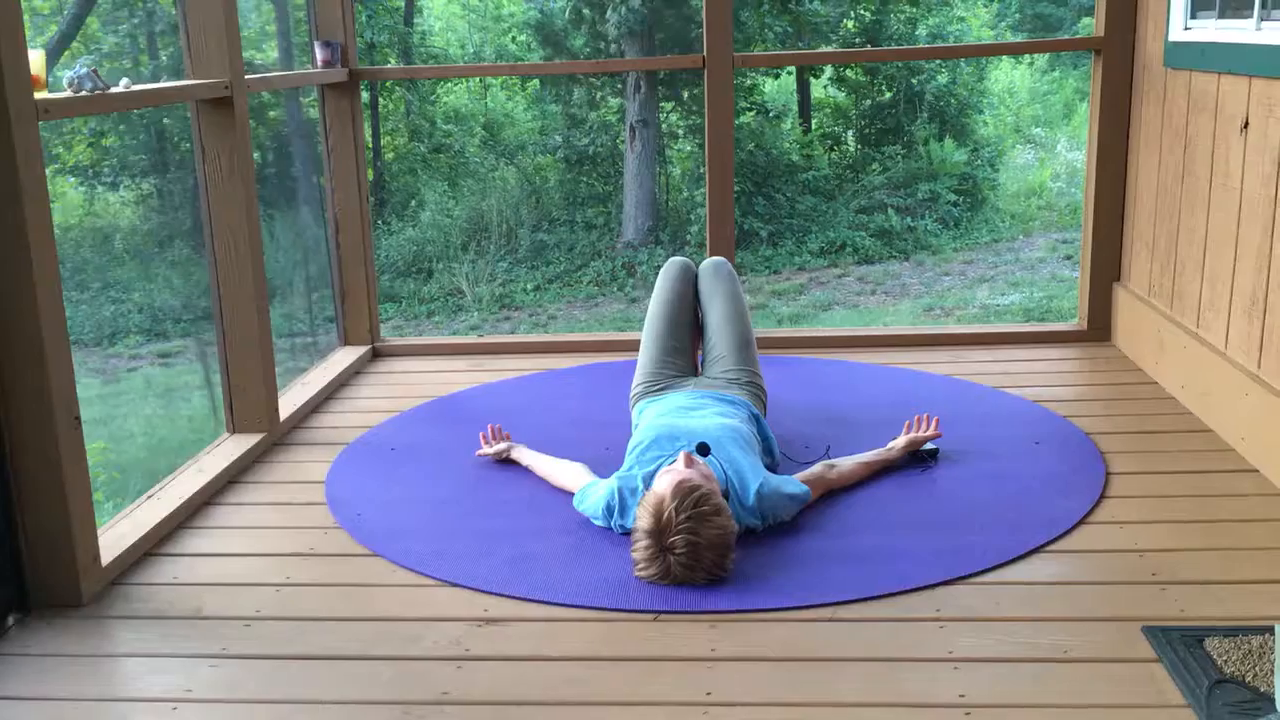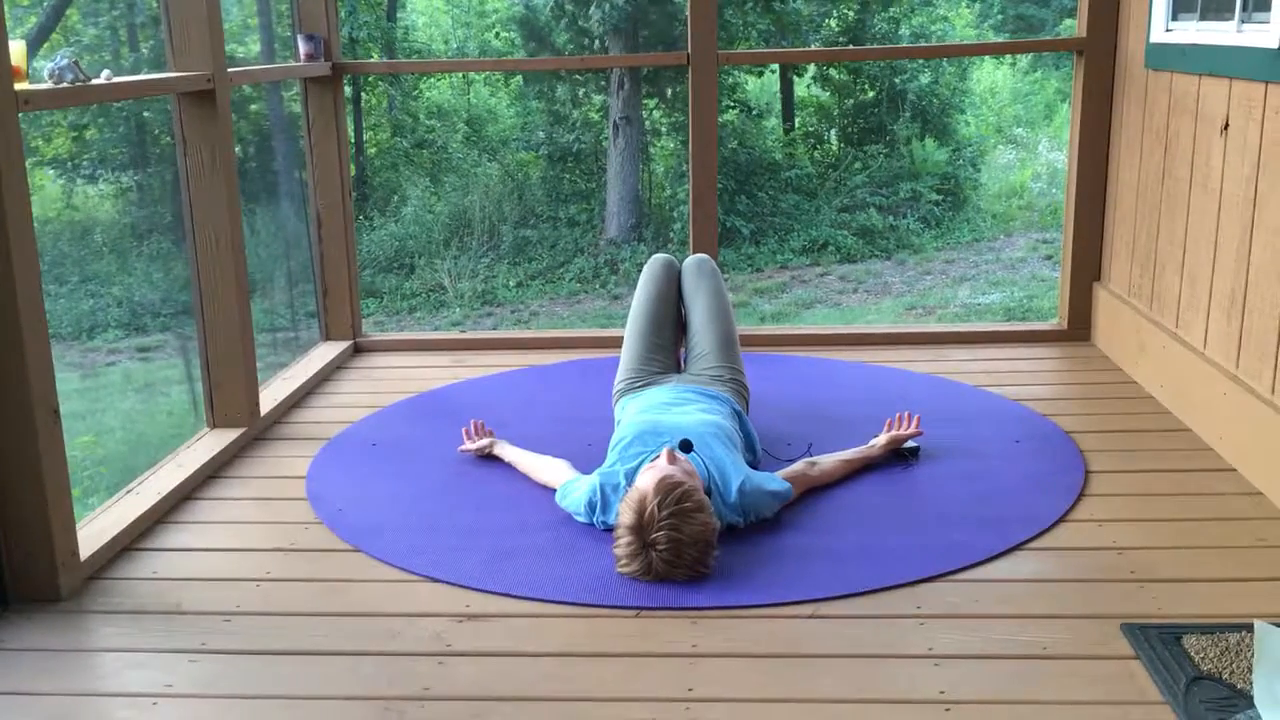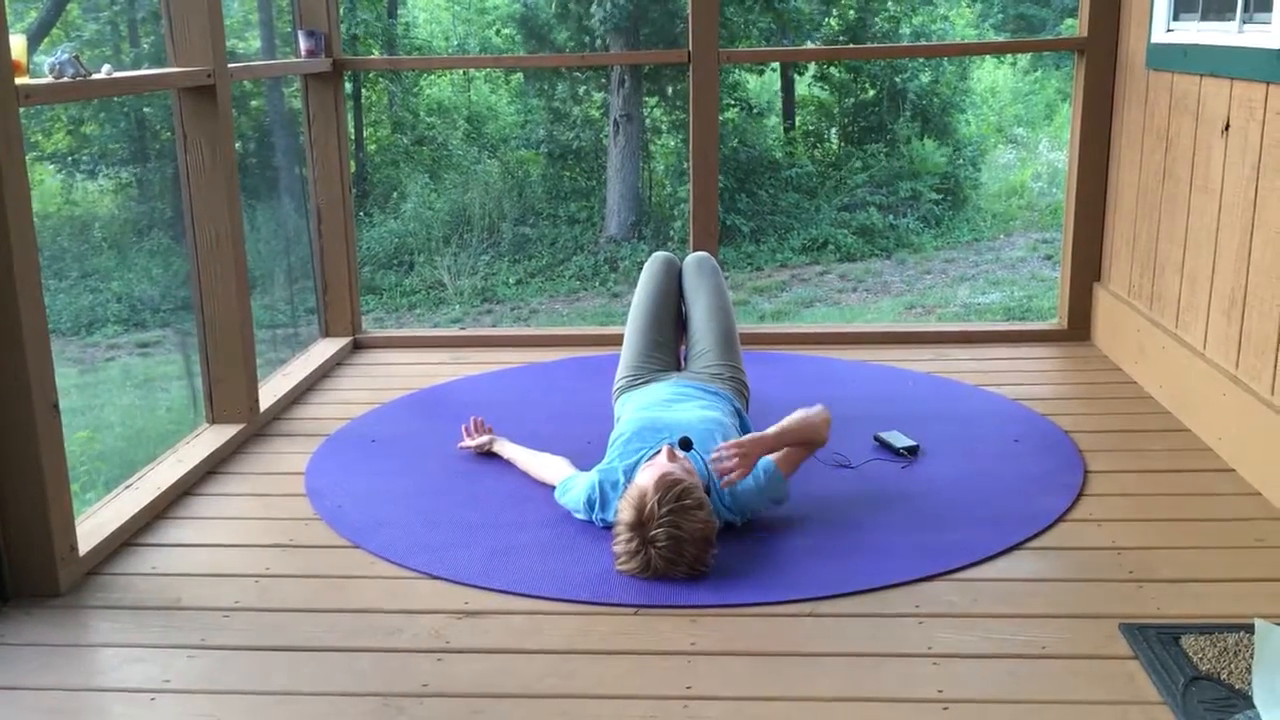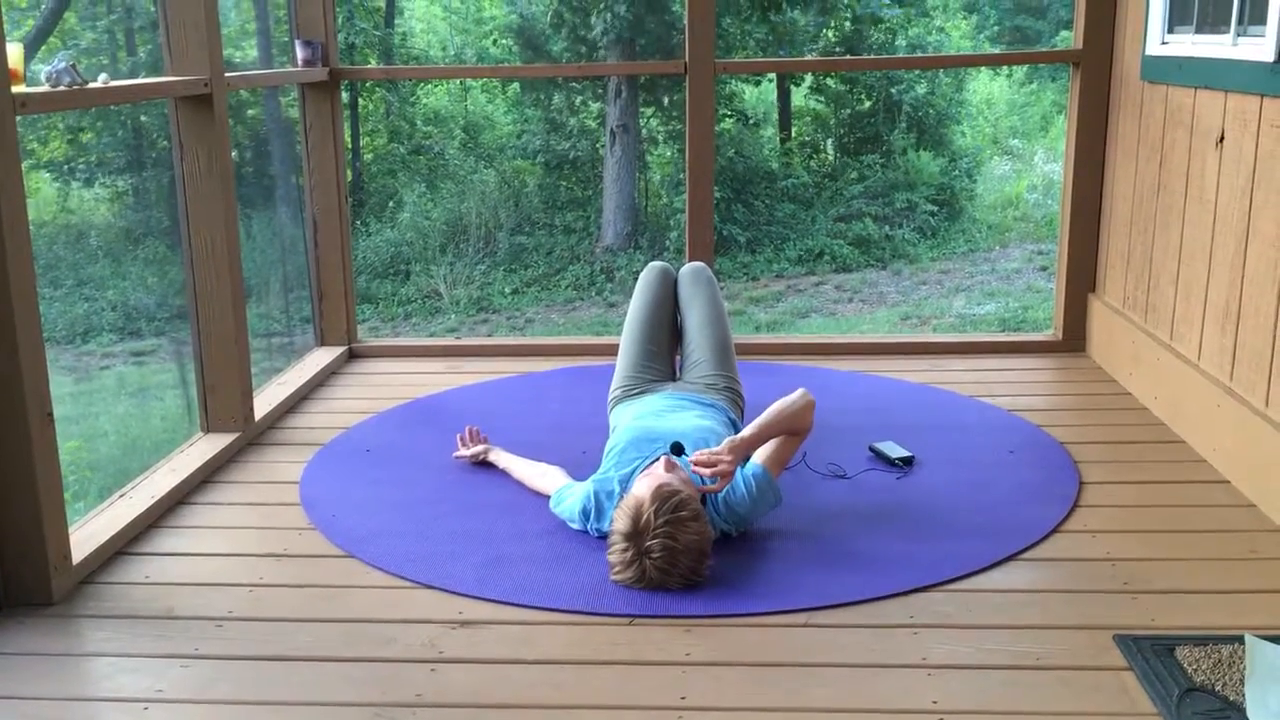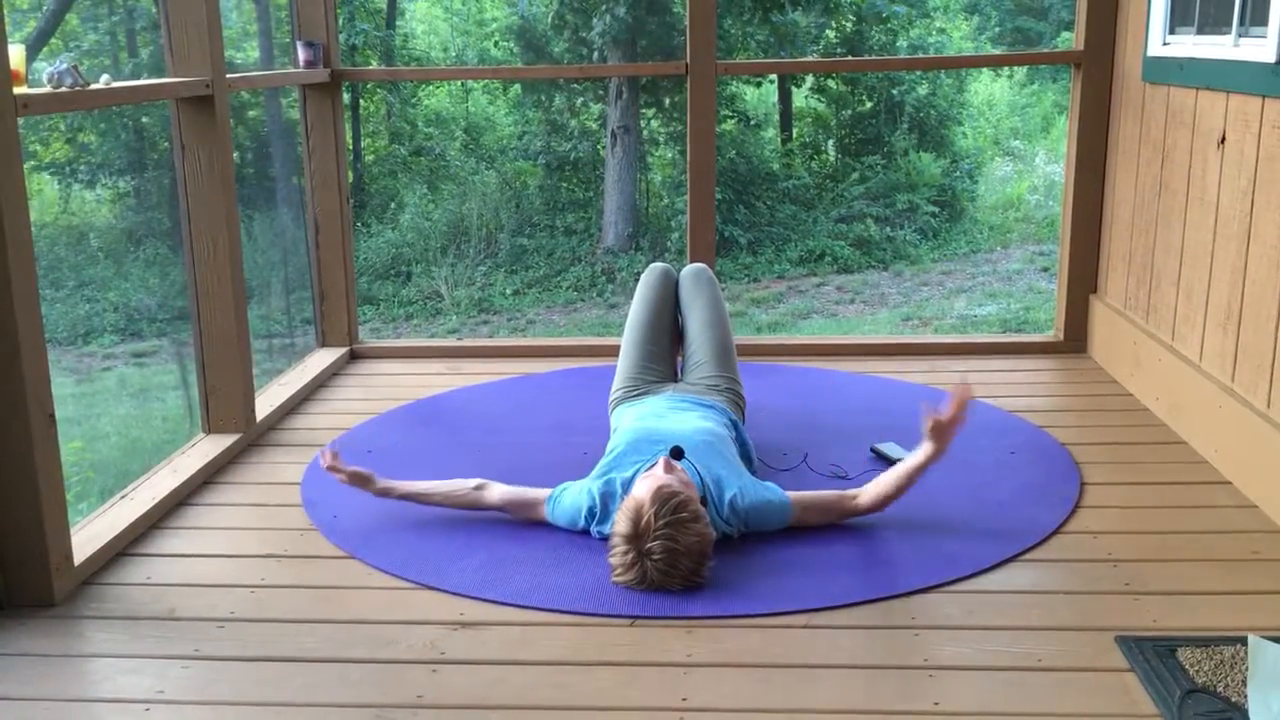
dt=1s
person 1, frame 1
left shoulder: (619, 504)
right shoulder: (758, 501)
left elbow: (573, 474)
right elbow: (827, 472)
left wrist: (511, 450)
right wrist: (899, 448)
left hip: (658, 399)
right hip: (734, 400)
left knee: (678, 268)
right knee: (715, 268)
person 1, frame 2
left shoulder: (602, 500)
right shoulder: (740, 497)
left elbow: (558, 471)
right elbow: (808, 470)
left wrist: (497, 446)
right wrist: (876, 447)
left hip: (641, 395)
right hip: (717, 396)
left knee: (662, 265)
right knee: (699, 265)
person 1, frame 3
left shoulder: (600, 498)
right shoulder: (738, 497)
left elbow: (556, 467)
right elbow: (819, 421)
left wrist: (496, 442)
right wrist: (759, 442)
left hip: (640, 392)
right hip: (716, 392)
left knee: (663, 264)
right knee: (699, 264)
person 1, frame 4
left shoulder: (595, 508)
right shoulder: (733, 505)
left elbow: (549, 475)
right elbow: (802, 403)
left wrist: (492, 452)
right wrist: (742, 443)
left hip: (636, 400)
right hip: (712, 402)
left knee: (658, 273)
right knee: (694, 273)
person 1, frame 5
left shoulder: (596, 506)
right shoulder: (736, 505)
left elbow: (486, 493)
right elbow: (864, 499)
left wrist: (381, 485)
right wrist: (932, 447)
left hip: (638, 404)
right hip: (711, 406)
left knee: (659, 275)
right knee: (695, 276)
